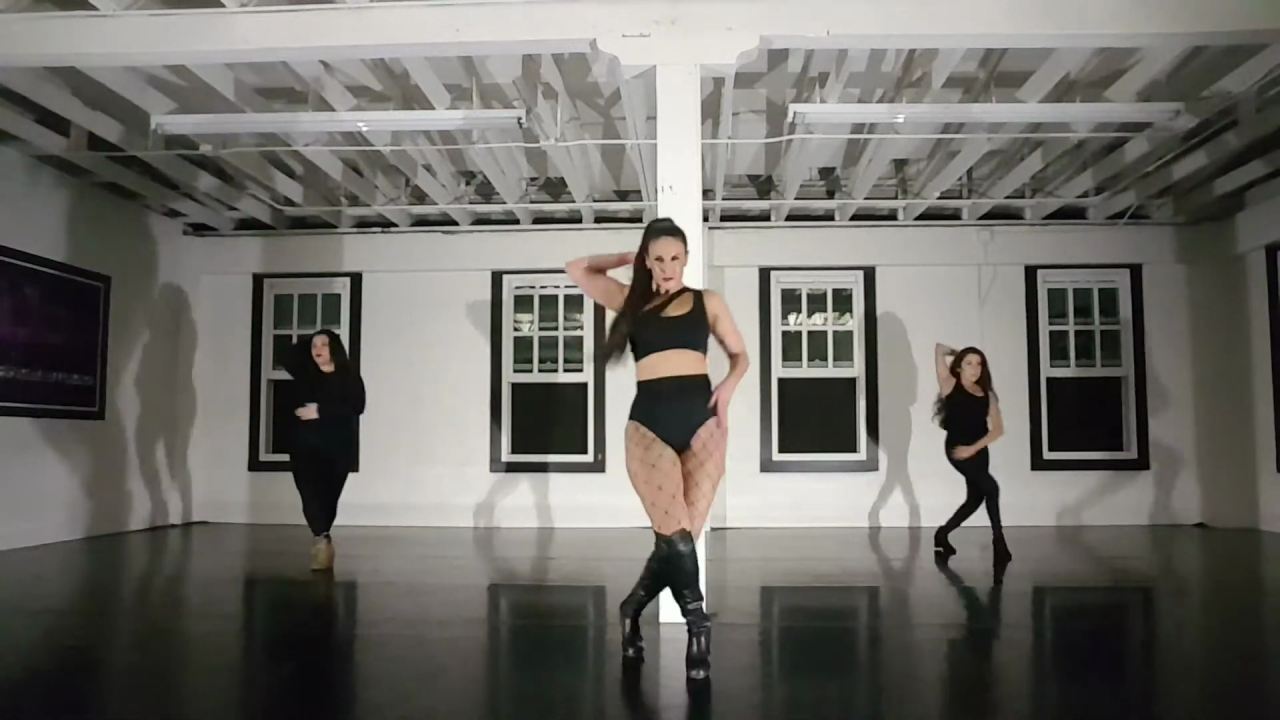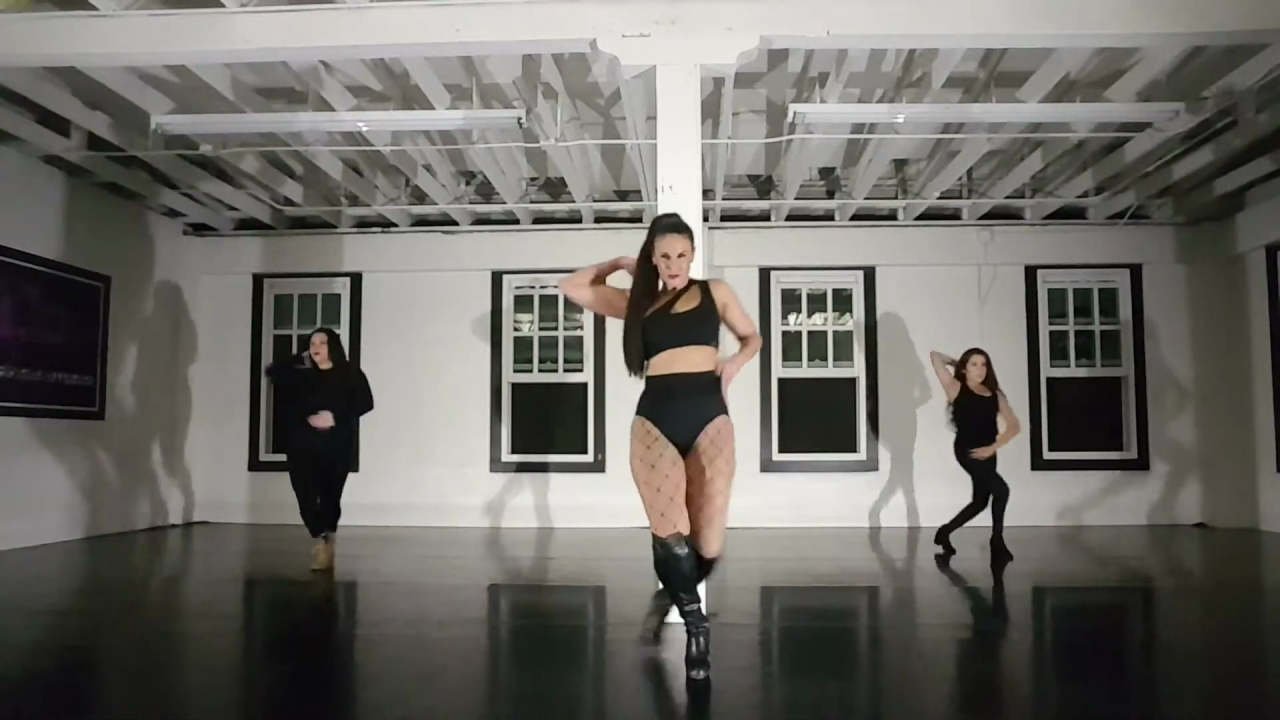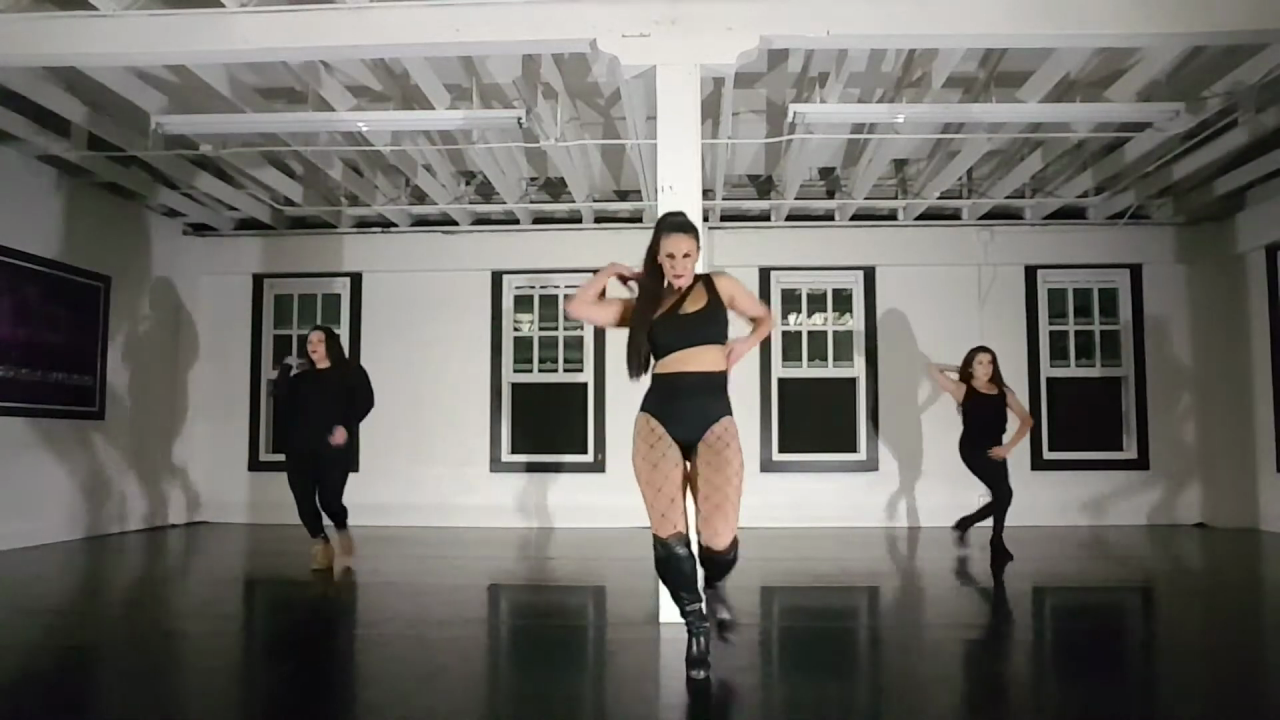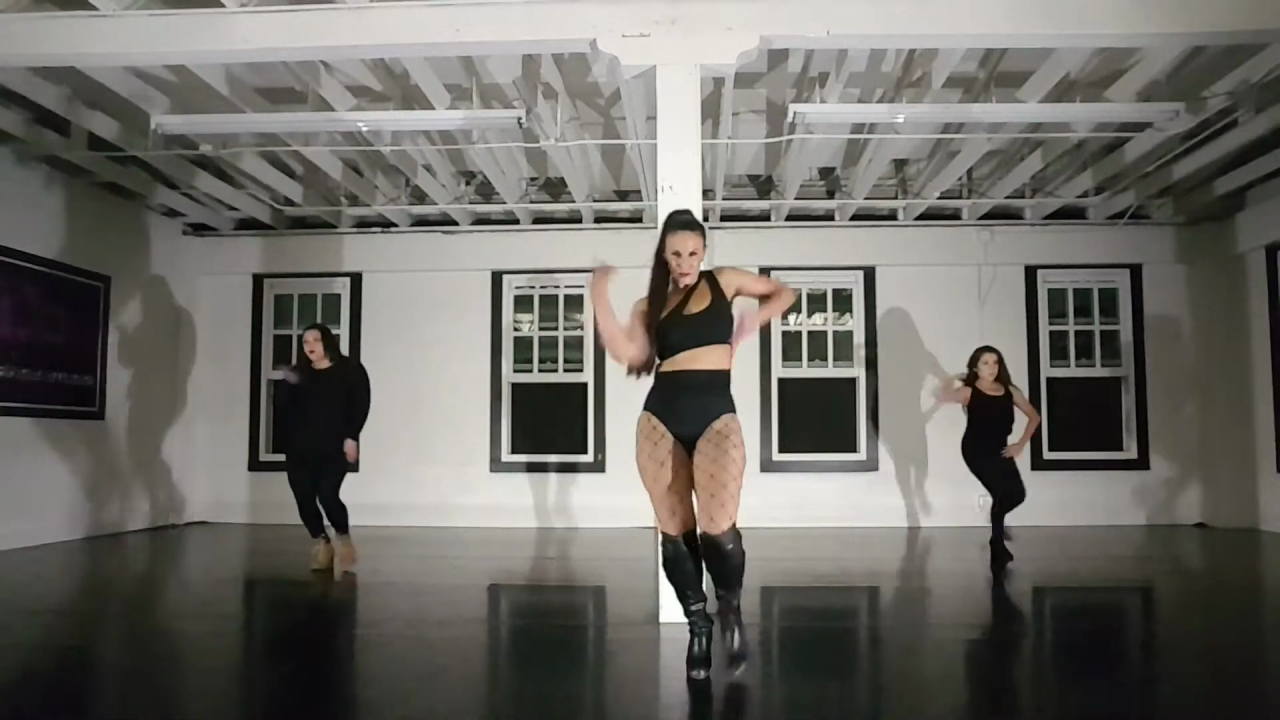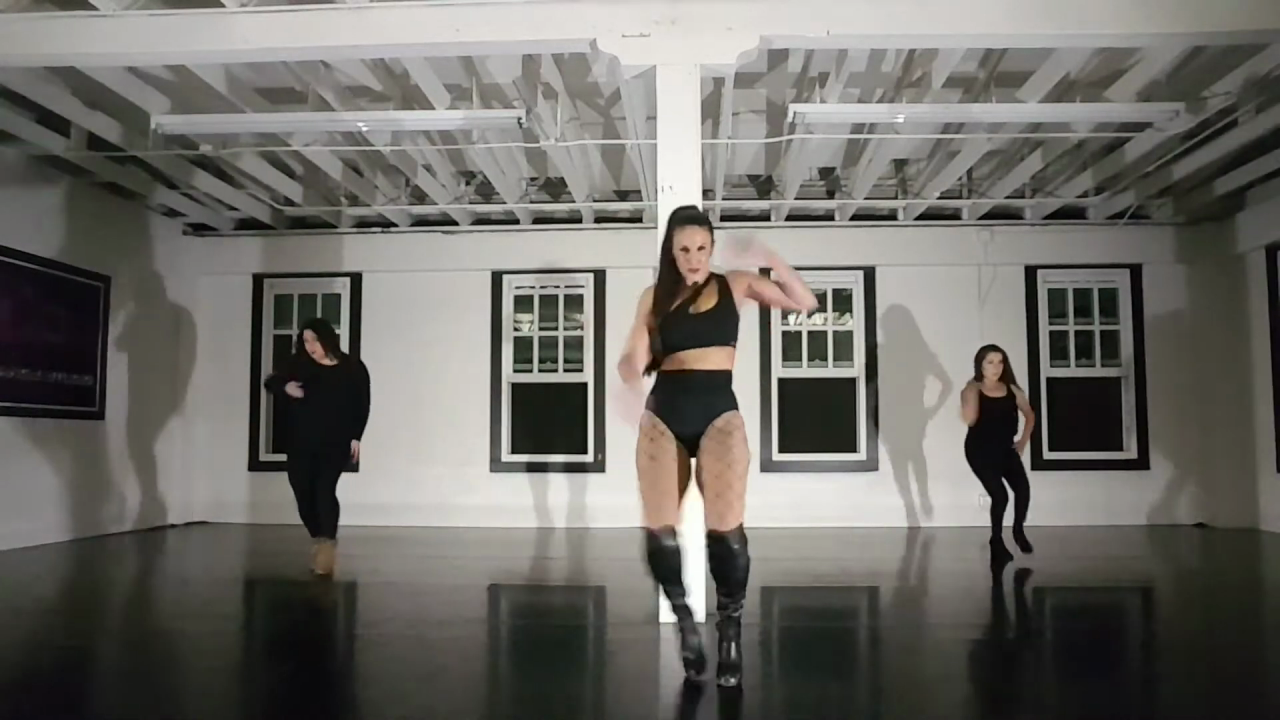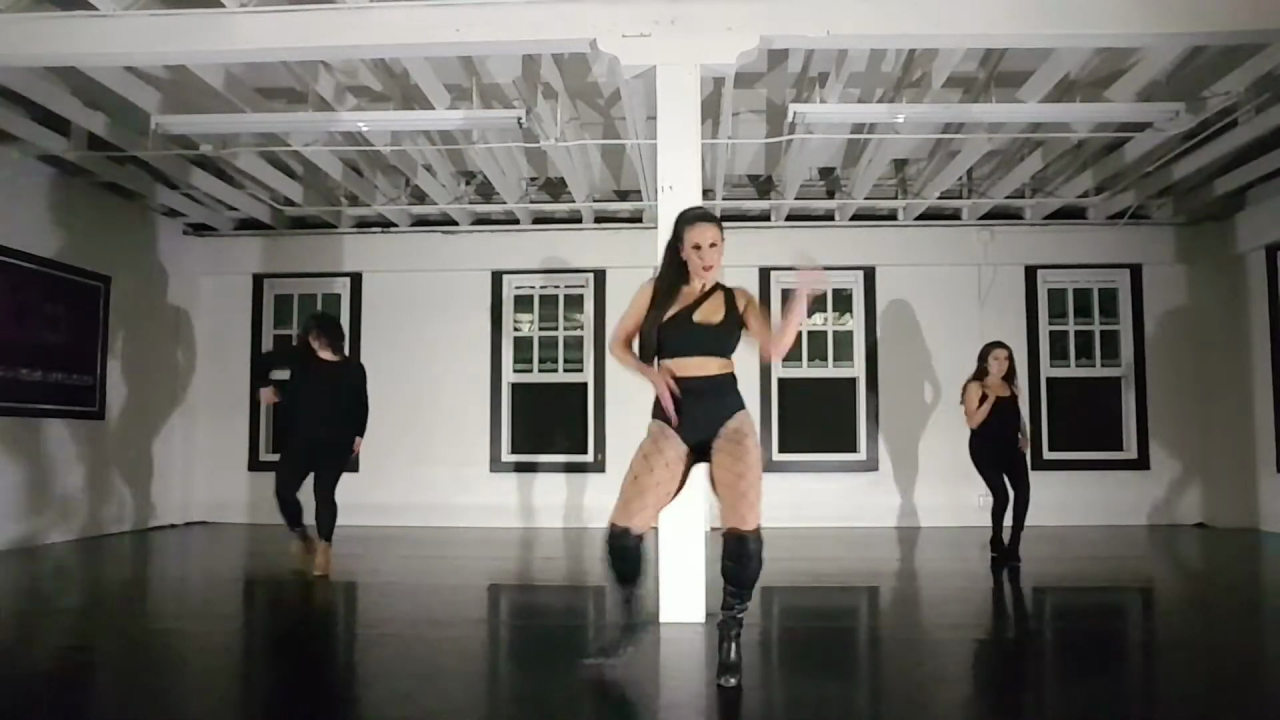
dt=0.1s
person 1, frame 1
left shoulder: (706, 301)
right shoulder: (632, 301)
left elbow: (739, 354)
right elbow: (576, 270)
left wrist: (728, 384)
right wrist: (624, 260)
left hip: (701, 420)
right hip: (648, 424)
left knee: (683, 537)
right knee: (673, 532)
left ankle: (634, 605)
right ankle: (697, 624)
person 1, frame 2
left shoulder: (714, 291)
right shoulder: (635, 301)
left elbow: (752, 336)
right elbow: (572, 287)
left wrist: (735, 361)
right wrist: (620, 264)
left hip: (709, 418)
right hip: (654, 421)
left knee: (707, 545)
right knee: (670, 535)
left ankle: (667, 598)
right ankle: (696, 625)
person 1, frame 3
left shoulder: (718, 286)
right shoulder: (641, 304)
left elbow: (765, 318)
right elbow: (579, 310)
left wrist: (742, 347)
right wrist: (610, 272)
left hip: (712, 415)
right hip: (658, 418)
left knee: (720, 539)
right knee: (669, 536)
left ankle: (714, 591)
right ankle: (695, 624)
person 1, frame 4
left shoulder: (724, 281)
right shoulder: (650, 305)
left elbow: (783, 293)
right elbow: (625, 352)
left wrist: (755, 320)
right wrist: (599, 294)
left hip: (716, 414)
right hip: (661, 416)
left knee: (718, 528)
right knee: (675, 533)
left ankle: (731, 616)
right ankle: (698, 623)
person 1, frame 5
left shoulder: (735, 286)
right shoulder: (656, 297)
left elbow: (803, 302)
right elbow: (635, 357)
left wrist: (771, 264)
right wrist: (631, 375)
left hip: (719, 412)
right hip: (665, 413)
left knee: (725, 529)
right knee: (659, 530)
left ankle: (729, 628)
right ankle: (685, 622)
person 1, frame 6
left shoulder: (738, 299)
right shoulder: (656, 290)
left elbow: (774, 351)
right elbow: (619, 342)
left wrist: (802, 298)
right wrist: (651, 374)
left hip: (727, 416)
right hip: (671, 420)
left knee: (743, 528)
right knee: (625, 527)
left ankle: (730, 630)
right ankle: (629, 620)
person 2, frame 1
left shoulder: (348, 376)
right shoulder: (306, 372)
left elbow: (356, 406)
right elbow: (287, 357)
left wrist: (320, 410)
right wrist: (306, 345)
left hip: (338, 448)
right hip: (305, 447)
left knee: (329, 497)
right knee: (310, 495)
left ankle: (321, 540)
right ankle: (323, 542)
person 2, frame 2
left shoulder: (349, 373)
right shoulder: (301, 374)
left elbow: (366, 403)
right elbow: (273, 372)
left wrist: (335, 416)
right wrist: (300, 358)
left hip: (336, 448)
right hip: (301, 447)
left knee: (329, 499)
right knee: (306, 497)
left ankle: (327, 537)
right ankle: (322, 543)
person 2, frame 3
left shoulder: (350, 371)
right shoulder: (301, 374)
left elbow: (365, 402)
right elbow: (279, 398)
left wrist: (346, 426)
right wrist: (286, 369)
left hip: (334, 449)
right hip: (299, 448)
left knee: (329, 497)
right knee: (304, 499)
left ankle: (342, 531)
right ankle: (321, 544)
person 2, frame 4
left shoulder: (350, 370)
right shoulder: (301, 374)
left elbow: (362, 405)
right elbow: (287, 407)
left wrist: (352, 437)
right wrist: (289, 382)
left hip: (334, 447)
right hip: (300, 447)
left knee: (327, 496)
right knee: (304, 498)
left ankle: (344, 539)
right ankle: (322, 544)
person 2, frame 5
left shoulder: (354, 369)
right shoulder: (300, 365)
left elbow: (362, 406)
right elbow: (271, 383)
left wrist: (356, 437)
right wrist: (285, 387)
left hip: (335, 443)
right hip: (301, 442)
left knee: (323, 492)
right knee: (304, 496)
left ankle: (328, 549)
right ankle: (319, 541)
person 2, frame 6
left shoulder: (352, 368)
right shoulder: (301, 356)
left elbow: (360, 404)
right elbow: (266, 359)
left wrist: (358, 434)
right wrist: (265, 385)
left hip: (334, 441)
right hip: (299, 439)
left knee: (324, 492)
right knee: (284, 489)
left ankle: (323, 549)
right ankle: (300, 535)
person 3, frame 1
left shoulder: (988, 395)
right shoulder: (950, 385)
left elbow: (997, 430)
right elbow: (939, 349)
left wrist: (973, 447)
right wrist: (956, 354)
left hip: (977, 450)
right hip: (957, 448)
left knee: (974, 499)
right knee: (991, 488)
left ankle: (943, 534)
right ankle: (999, 540)
person 3, frame 2
left shoulder: (995, 395)
right shoulder: (956, 388)
left elbow: (1014, 426)
right elbow: (934, 356)
left wrist: (993, 447)
right wrist: (955, 363)
left hip: (985, 451)
right hip: (966, 449)
left knee: (981, 500)
right knee: (1001, 489)
left ankle: (945, 532)
right ankle: (997, 541)
person 3, frame 3
left shoulder: (1003, 392)
right shoulder: (962, 389)
left elbow: (1026, 420)
right elbow: (934, 370)
left wrist: (1010, 445)
right wrist: (955, 371)
left hip: (994, 450)
right hip: (973, 449)
left knee: (1000, 496)
right knee: (1004, 493)
left ankle: (964, 524)
right ankle: (997, 542)
person 3, frame 4
left shoulder: (1010, 391)
right shoulder: (968, 391)
left elbow: (1034, 416)
right elbow: (944, 395)
left wrist: (1021, 444)
right wrist: (964, 379)
left hip: (1000, 451)
right hip: (975, 450)
left knee: (1018, 494)
right knee: (1002, 494)
left ankle: (998, 528)
right ankle: (997, 543)
person 3, frame 5
left shoulder: (1012, 389)
right shoulder: (972, 391)
left elbow: (1029, 414)
right elbow: (968, 418)
left wrist: (1024, 439)
right wrist: (972, 393)
left hip: (1006, 448)
right hip: (980, 450)
left knee: (1023, 489)
right knee: (999, 495)
left ankle: (1018, 531)
right ankle: (997, 542)
person 3, frame 6
left shoulder: (1011, 388)
right shoulder: (975, 387)
right elbow: (972, 423)
left wrist: (1024, 437)
right wrist: (990, 398)
left hip: (1010, 447)
right hip: (984, 448)
left knee: (1023, 490)
right knee: (1001, 495)
left ankle: (1014, 545)
right ankle: (997, 541)
